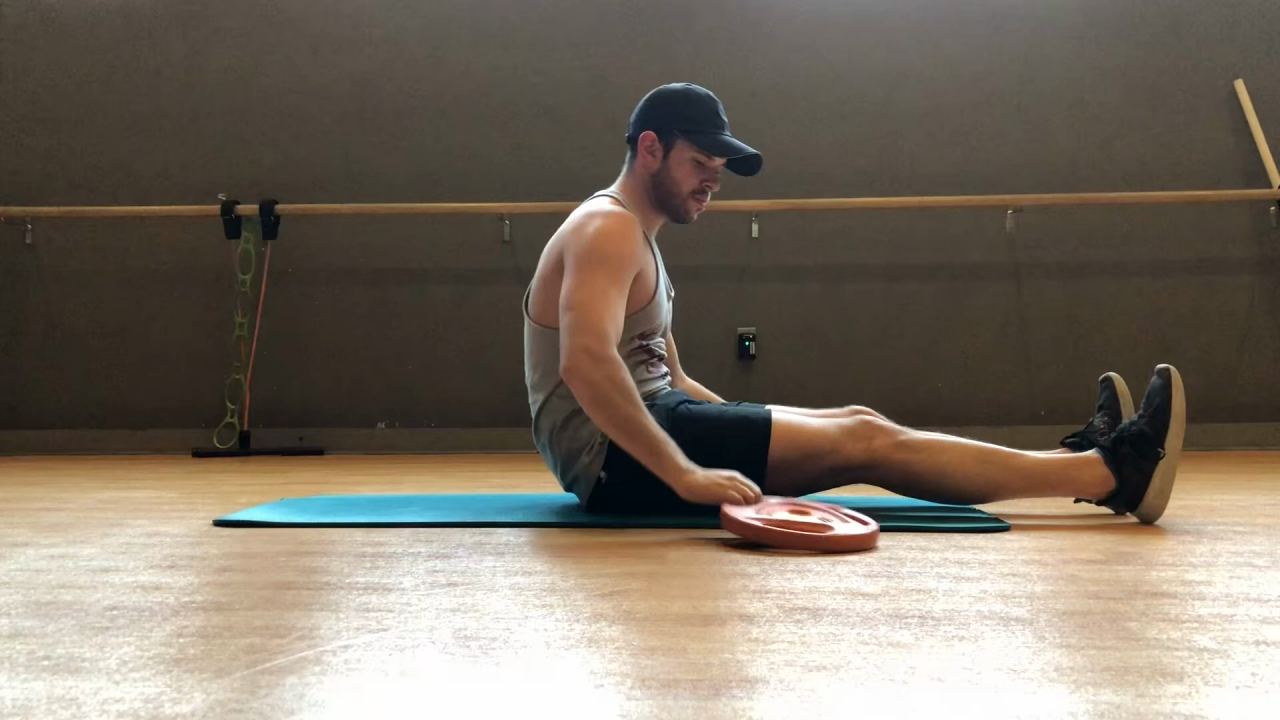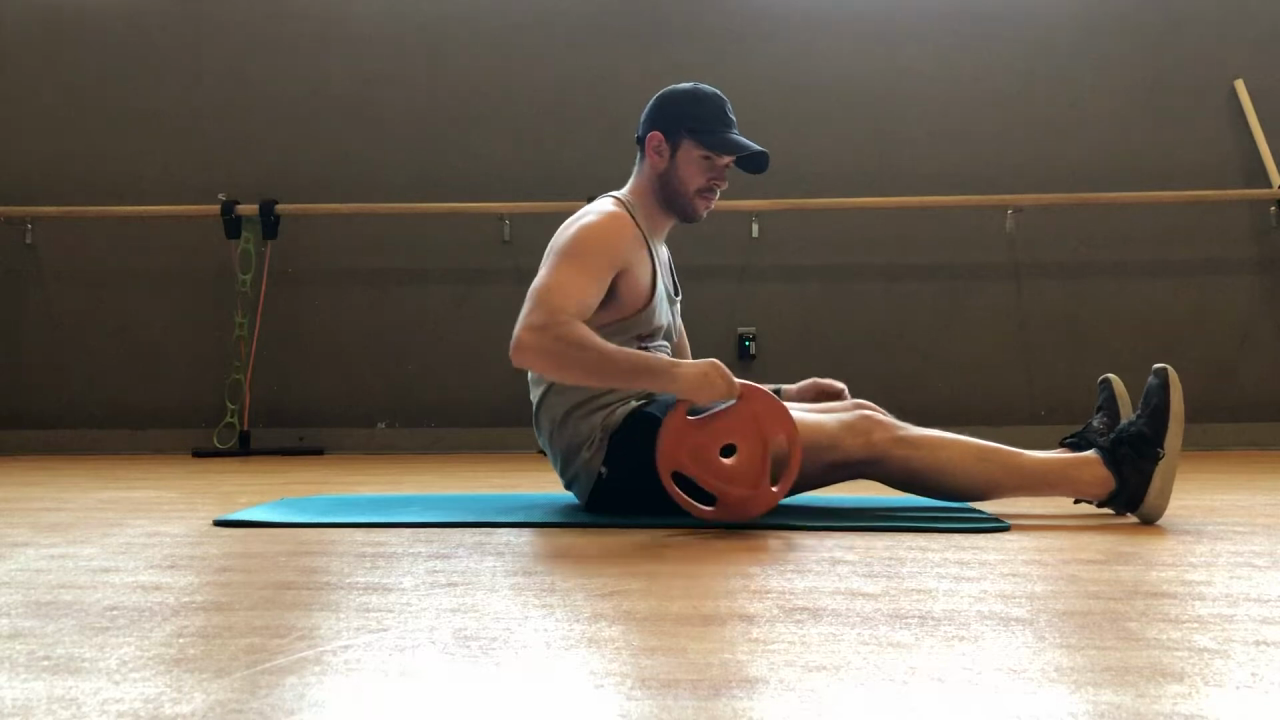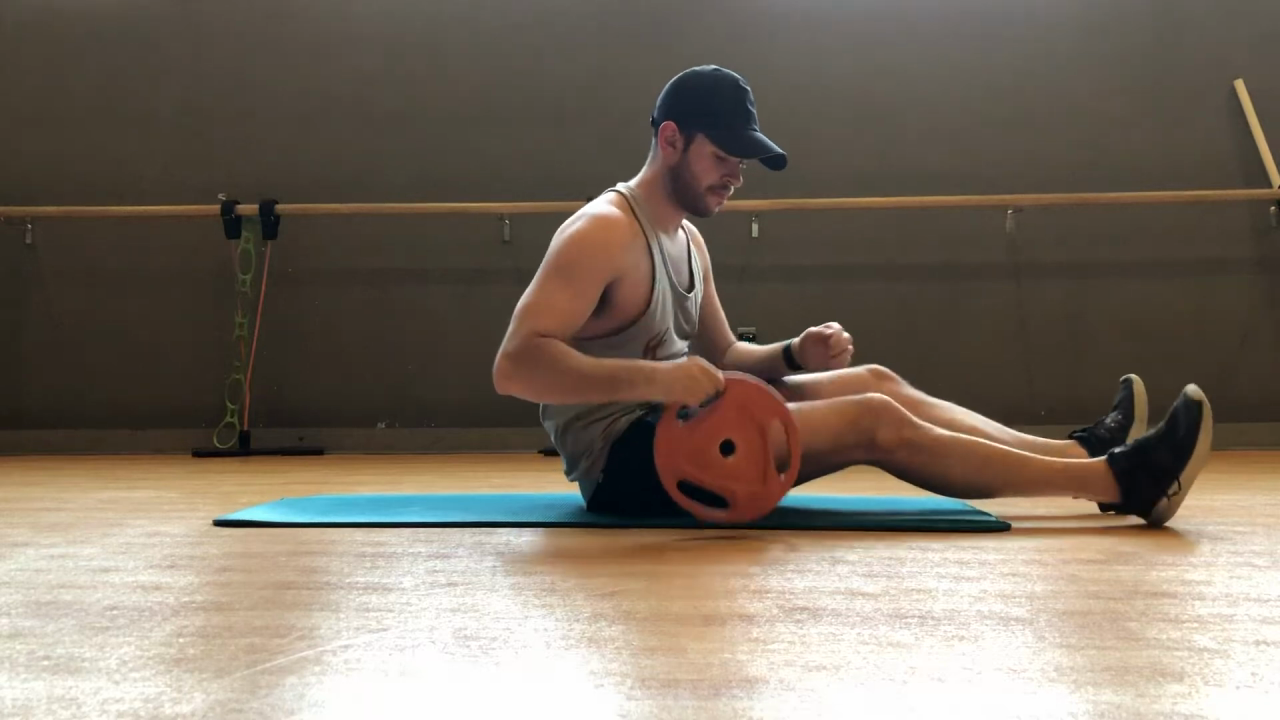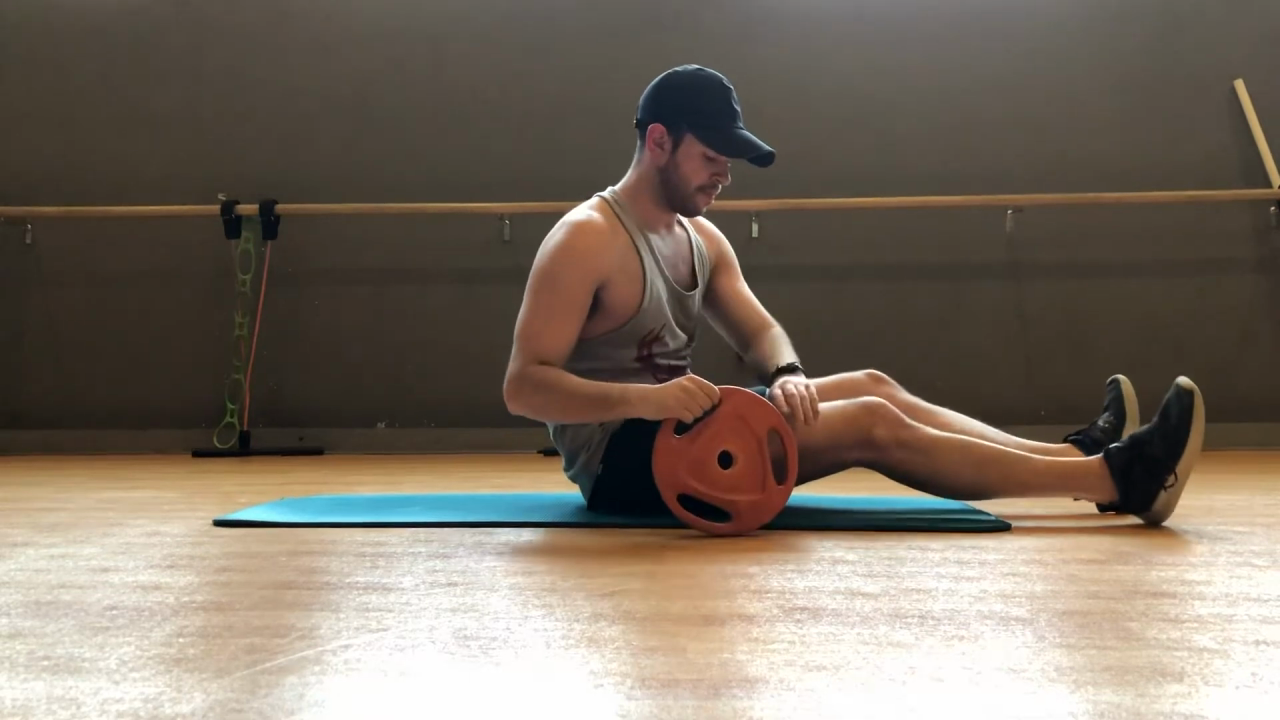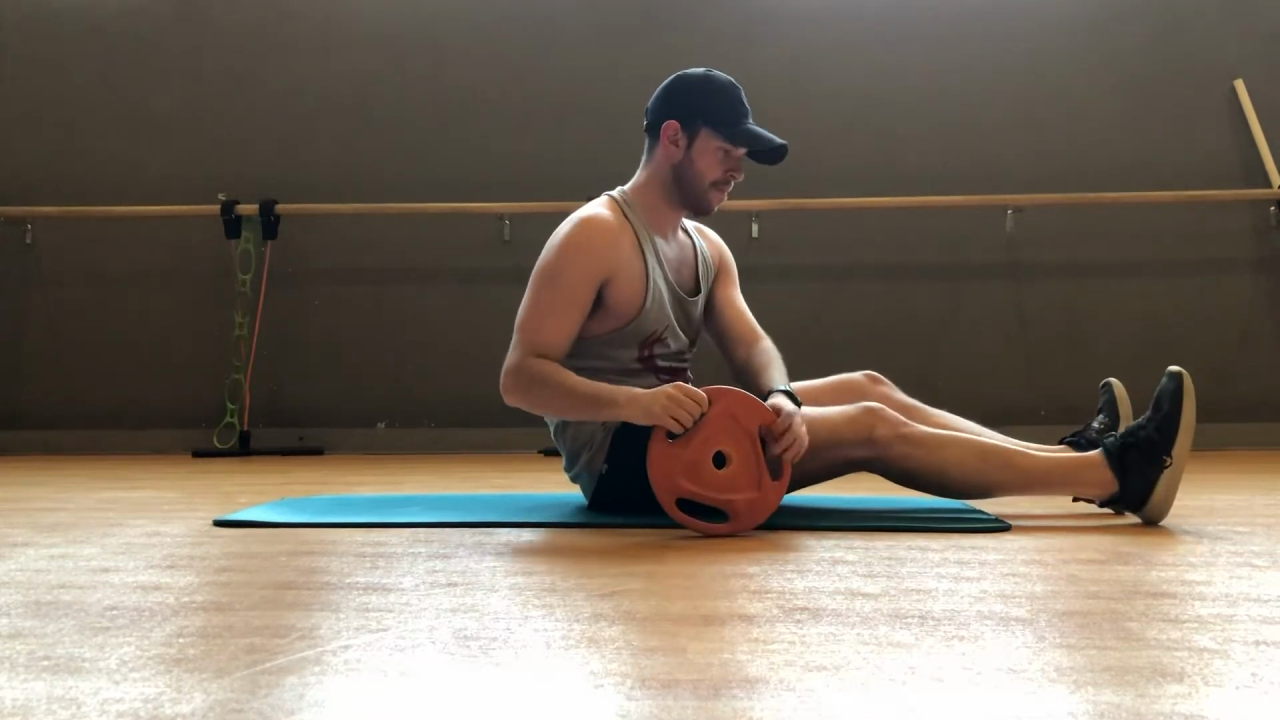
dt=0.5s
person 1, frame 1
left shoulder: (635, 241)
right shoulder: (606, 230)
right elbow: (585, 366)
left wrist: (771, 429)
right wrist: (683, 474)
left hip: (641, 436)
right hip: (616, 458)
left knee: (856, 423)
right knee: (864, 441)
left ankle: (1079, 461)
right ankle: (1111, 473)
person 1, frame 2
left shoulder: (653, 250)
right shoulder: (604, 229)
right elbow: (533, 342)
left wrist: (782, 396)
right wrist: (676, 376)
left hip: (642, 435)
right hip: (615, 451)
left knee: (858, 417)
right knee: (863, 438)
left ankle: (1080, 461)
right ankle: (1111, 474)
person 1, frame 3
left shoulder: (686, 239)
right shoulder: (603, 233)
left elbow: (721, 358)
right elbow: (514, 366)
left wrist: (797, 354)
right wrist: (652, 377)
right hip: (624, 456)
left knee: (876, 385)
right knee: (875, 422)
left ankle: (1082, 453)
right ankle: (1119, 481)
person 1, frame 4
left shoulder: (700, 238)
right shoulder: (586, 239)
left elbow: (760, 332)
right elbow: (523, 387)
left wrist: (786, 373)
right wrist: (645, 398)
right hip: (621, 459)
left knee: (872, 387)
right knee: (869, 425)
left ankle: (1078, 457)
right ankle: (1114, 479)
person 1, frame 5
left shoulder: (706, 246)
right shoulder: (592, 238)
left elbow: (752, 347)
right elbow: (520, 377)
left wrist: (780, 400)
right wrist: (634, 402)
left hip: (672, 437)
right hip: (622, 459)
left knee: (867, 389)
right knee: (870, 429)
left ankle: (1075, 456)
right ankle: (1115, 473)
